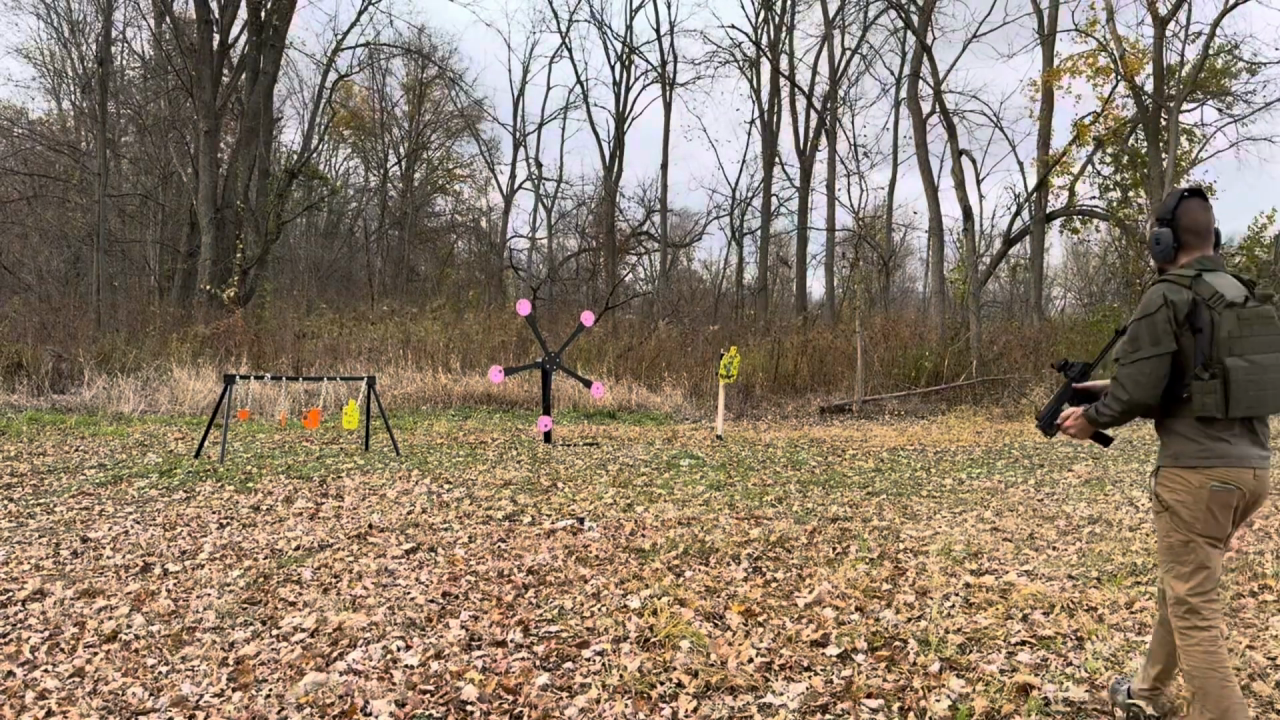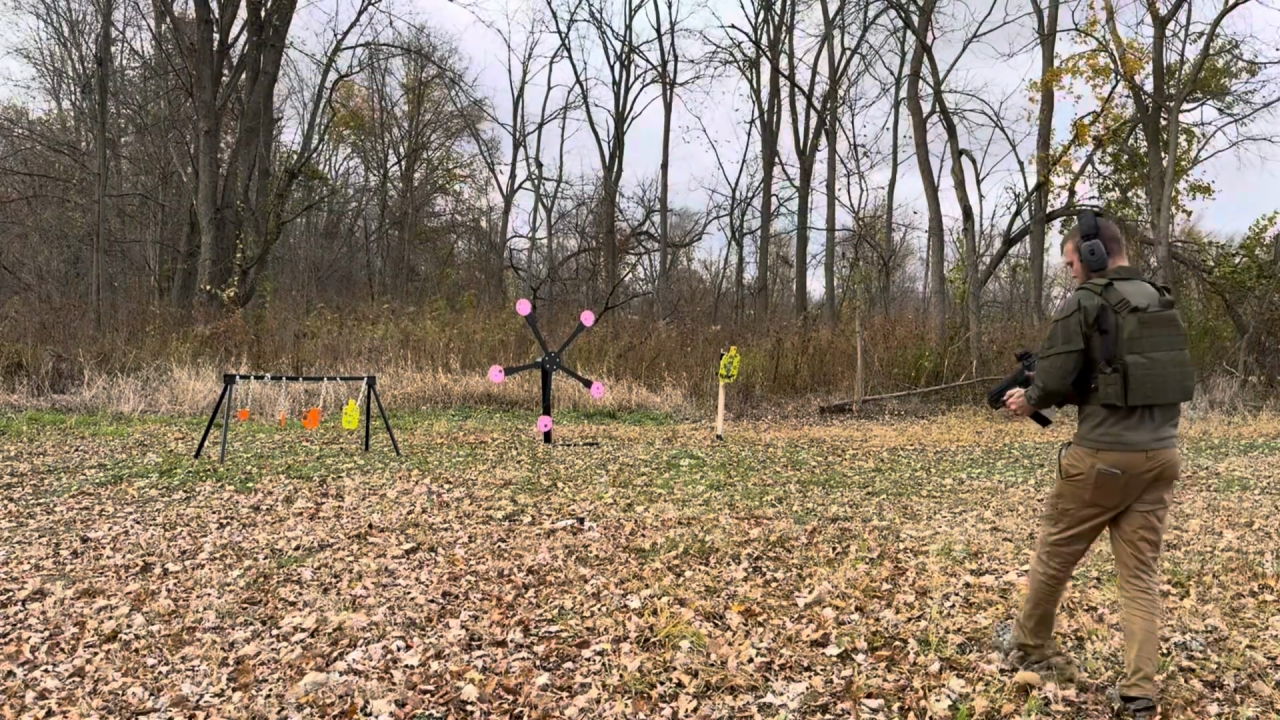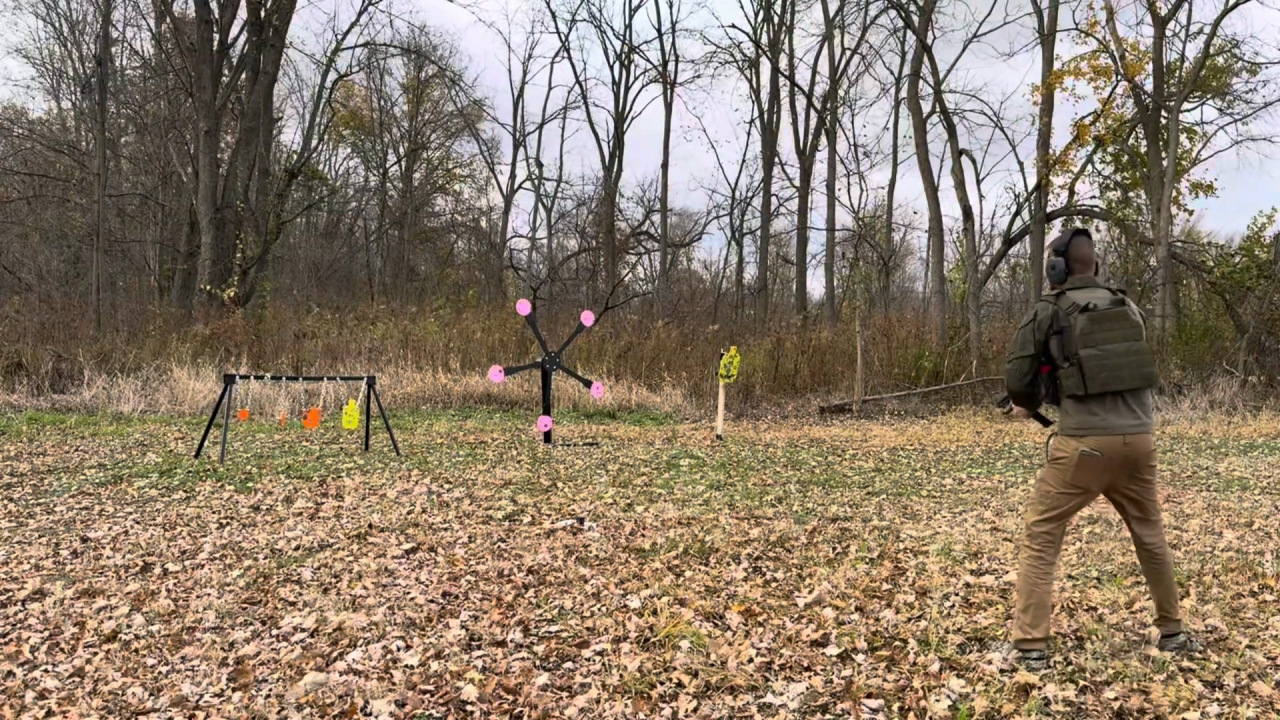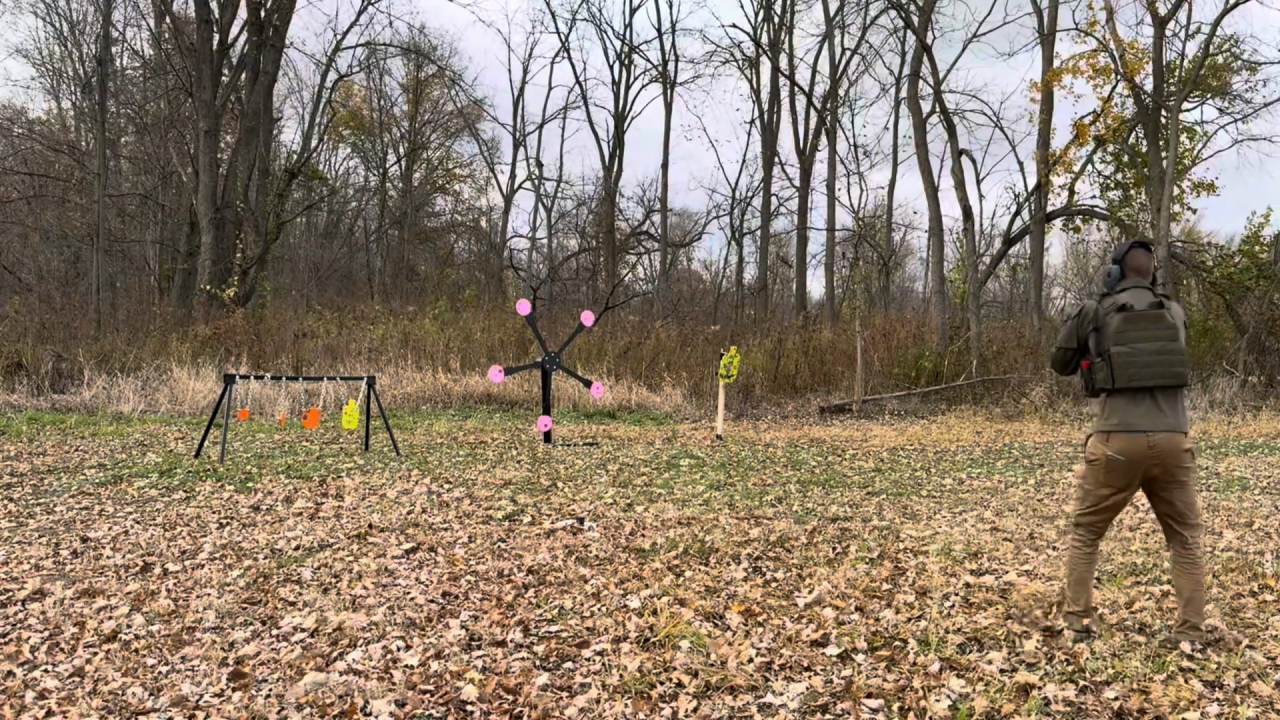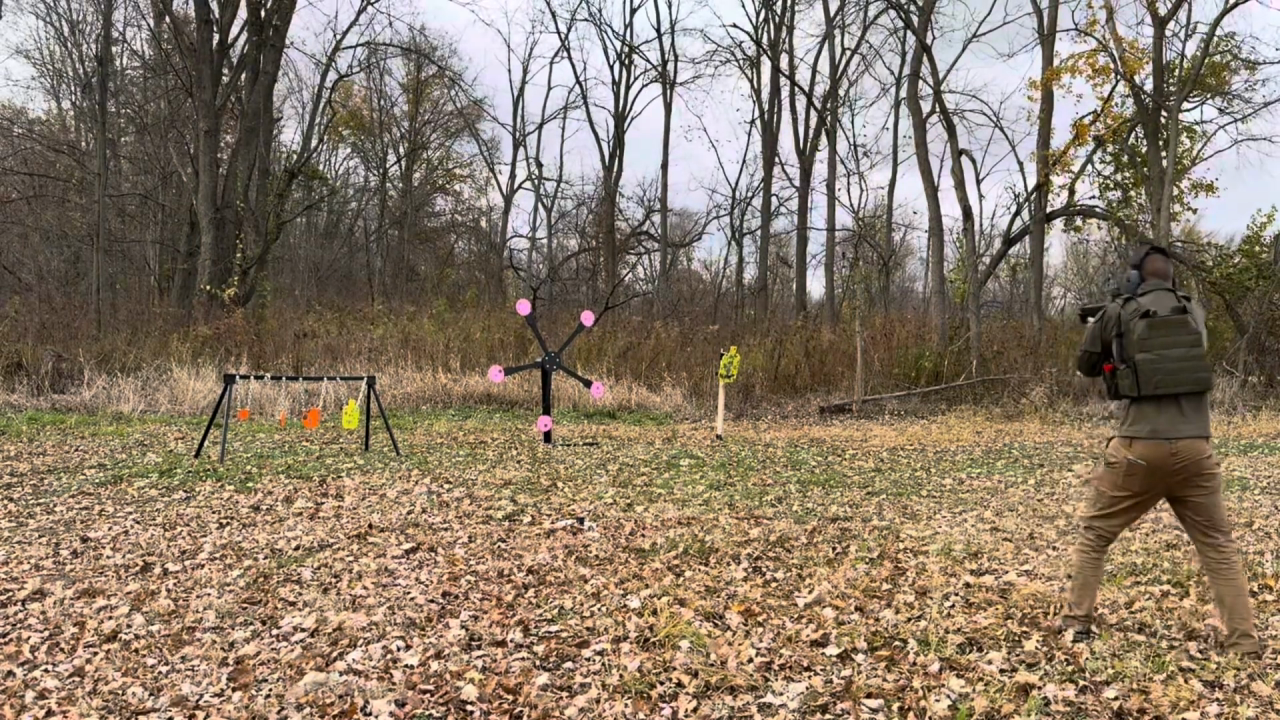
dt=0.5s
person 1, frame 1
left shoulder: (1166, 298)
right shoulder: (1244, 299)
left elbow: (1139, 390)
left wrist: (1092, 416)
right wrist: (1112, 391)
left hip: (1197, 474)
right hip: (1251, 471)
left knee: (1193, 614)
right knee: (1181, 588)
person 1, frame 2
left shoulder: (1084, 303)
right shoulder: (1162, 303)
left elbow: (1054, 378)
left wrist: (1029, 399)
right wrist: (1046, 391)
left hip: (1103, 457)
right hip: (1160, 457)
left knee: (1056, 554)
right knee: (1140, 575)
left ankle: (1029, 646)
person 1, frame 3
left shoulder: (1047, 313)
right shoulder: (1129, 309)
left elbow: (1017, 382)
left wrist: (1026, 405)
left hip: (1084, 444)
right hip: (1137, 441)
left knee: (1039, 540)
right knee: (1149, 536)
left ankle: (1031, 645)
right ankle: (1172, 629)
person 1, frame 4
left shoulder: (1093, 312)
right shoulder: (1175, 312)
left elbow: (1061, 364)
left wrist: (1074, 334)
left hip: (1116, 442)
right hip: (1172, 441)
left knee: (1085, 532)
right knee: (1185, 537)
left ankle: (1078, 622)
right ankle: (1189, 632)
person 1, frame 5
left shoulder: (1116, 314)
right shoulder: (1195, 312)
left elbow: (1086, 365)
left wrist: (1096, 329)
left hip: (1139, 448)
right hip: (1194, 448)
left knee: (1094, 533)
right knee: (1218, 545)
left ankle: (1076, 621)
right ankle: (1244, 641)
